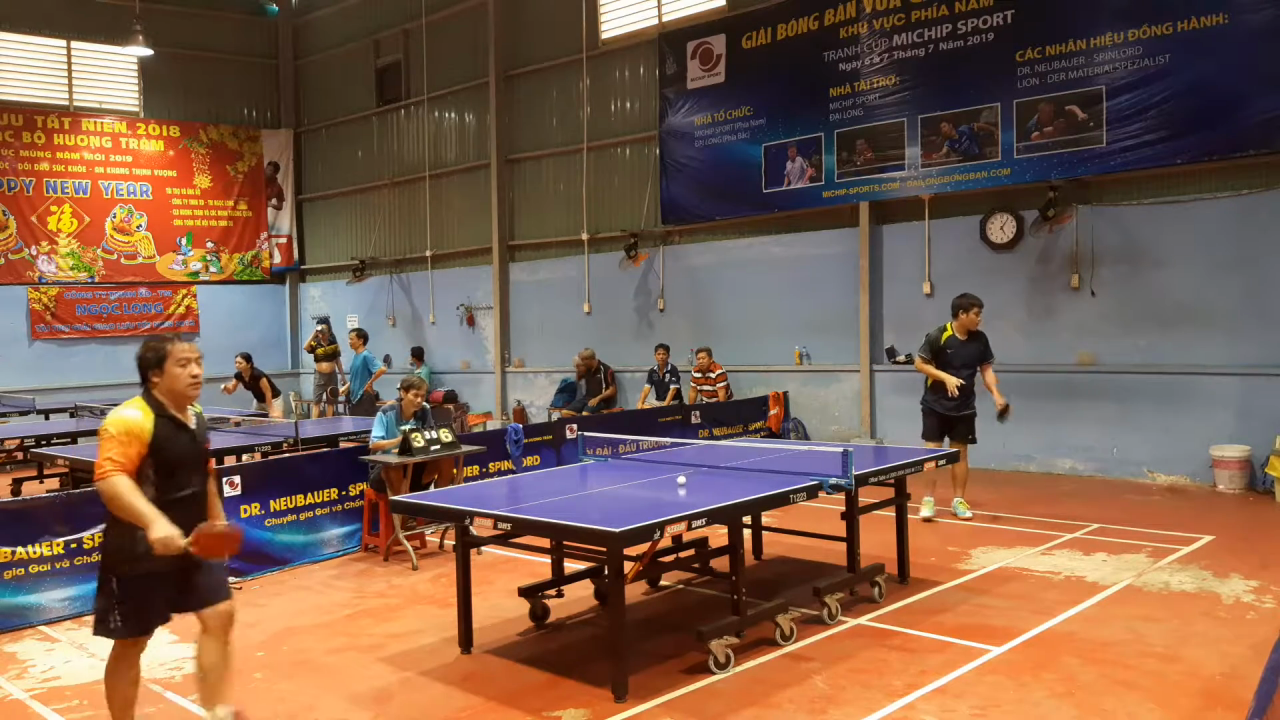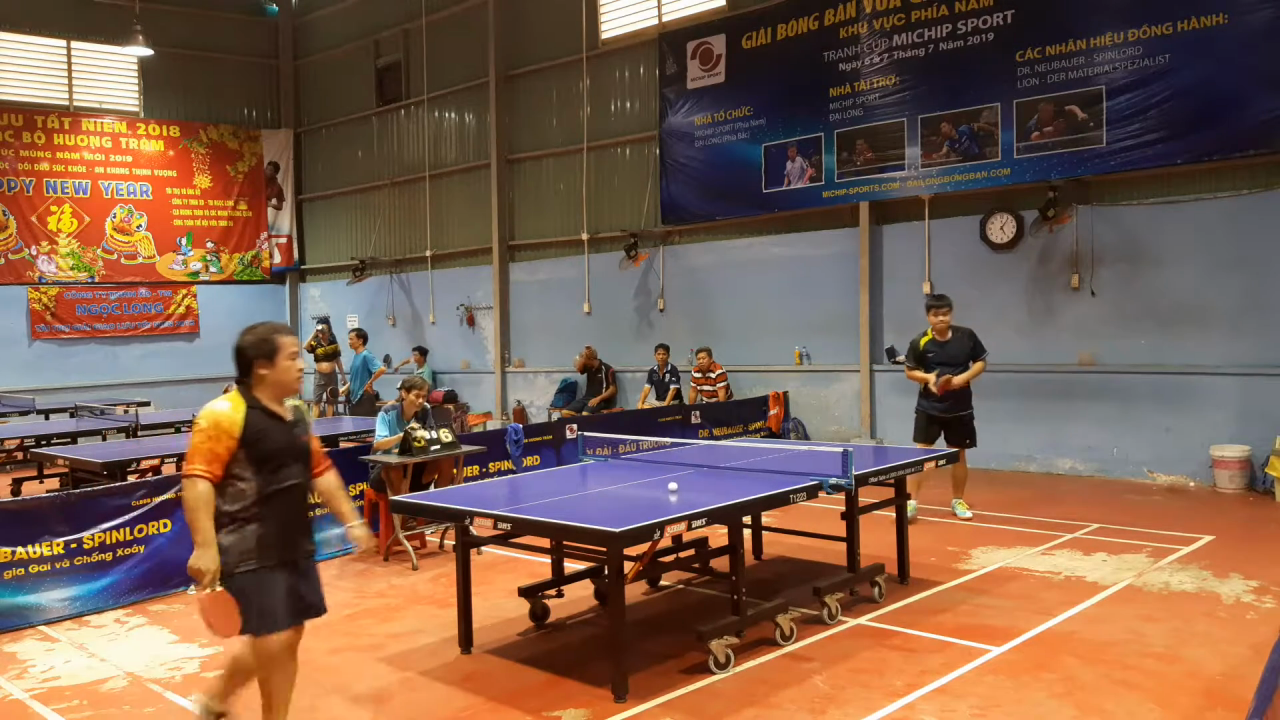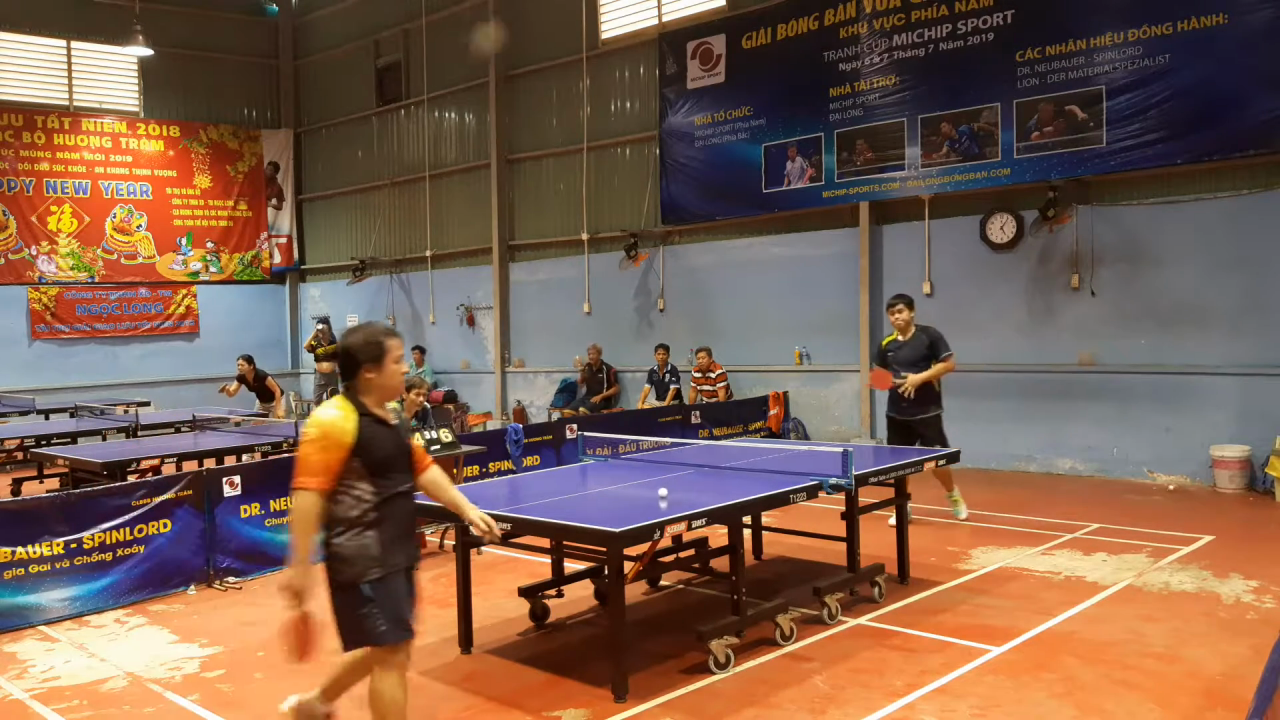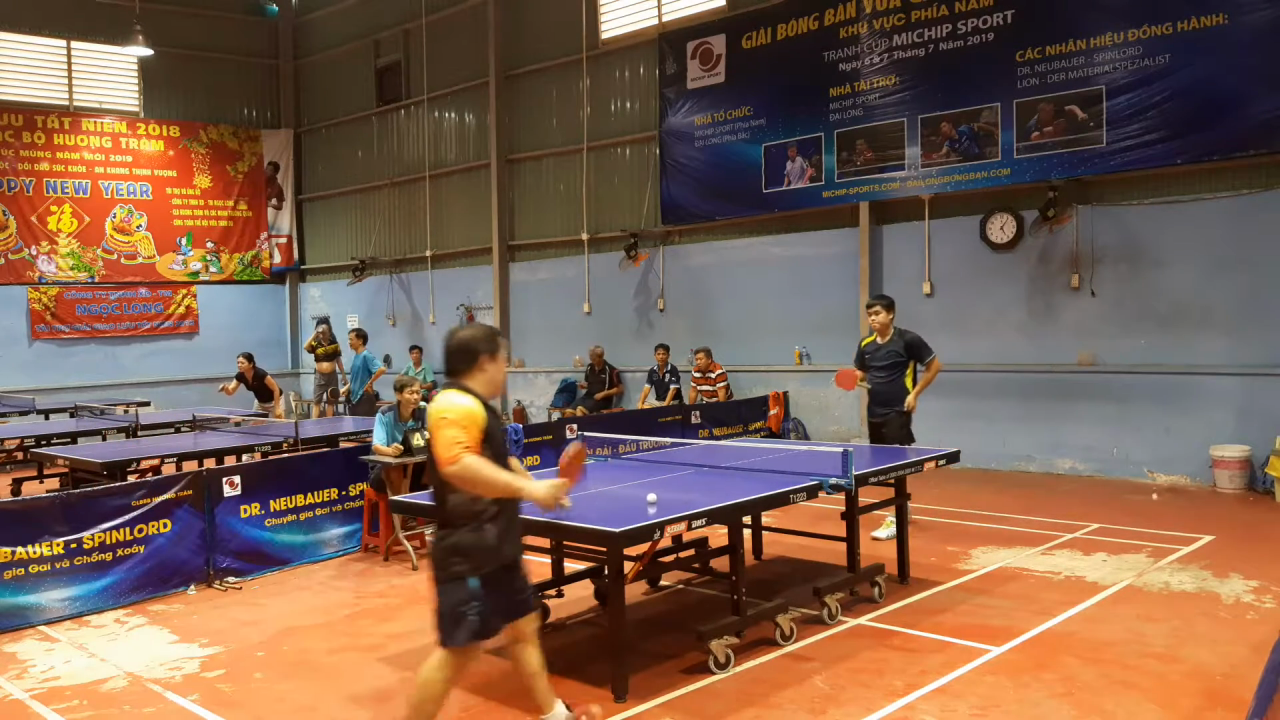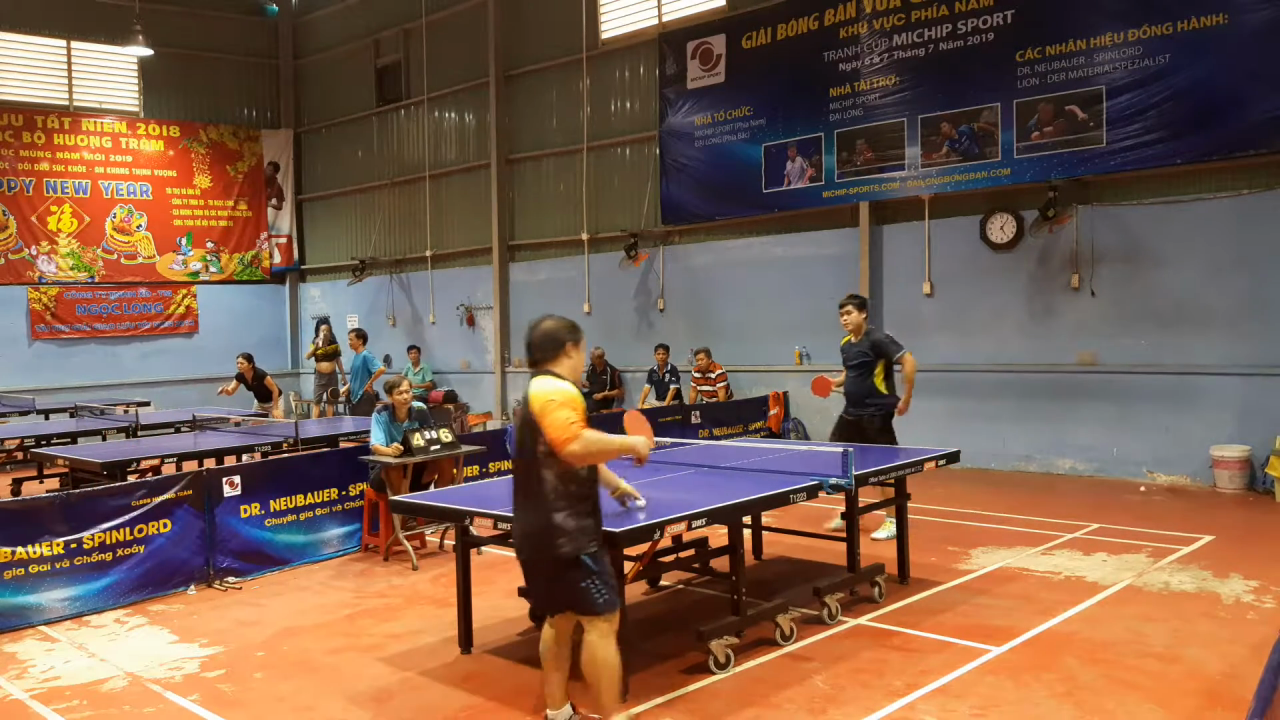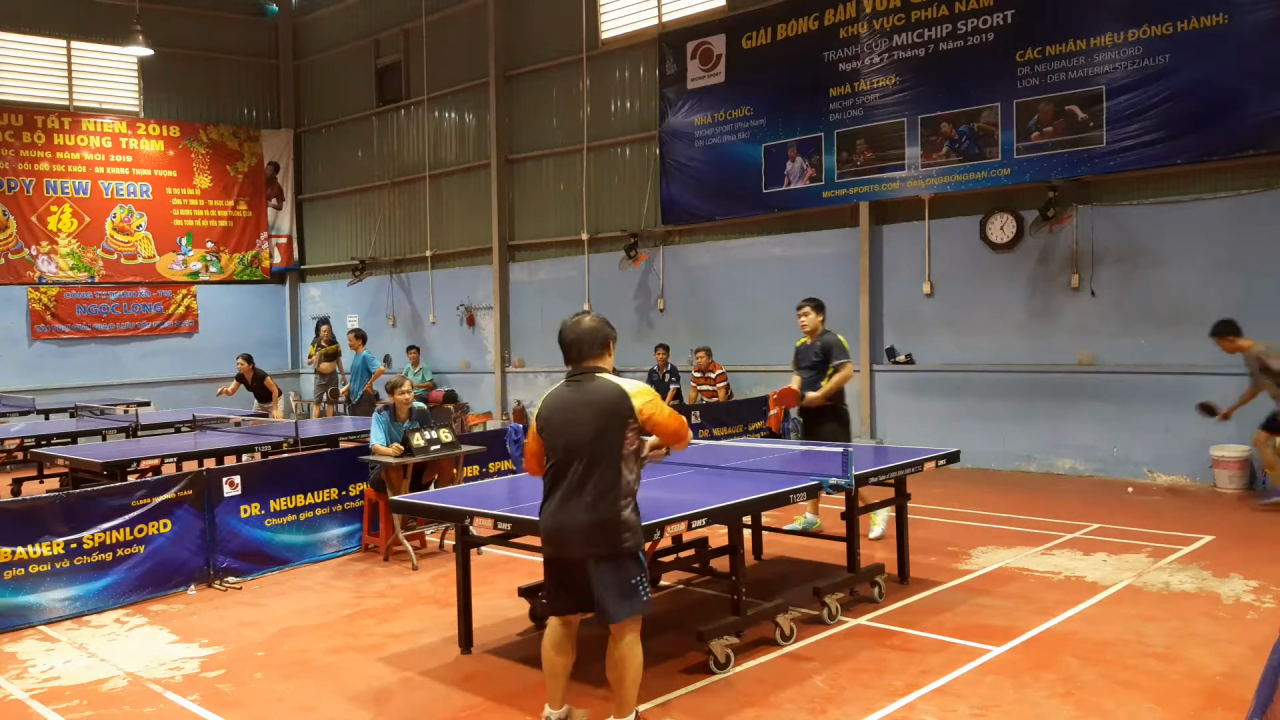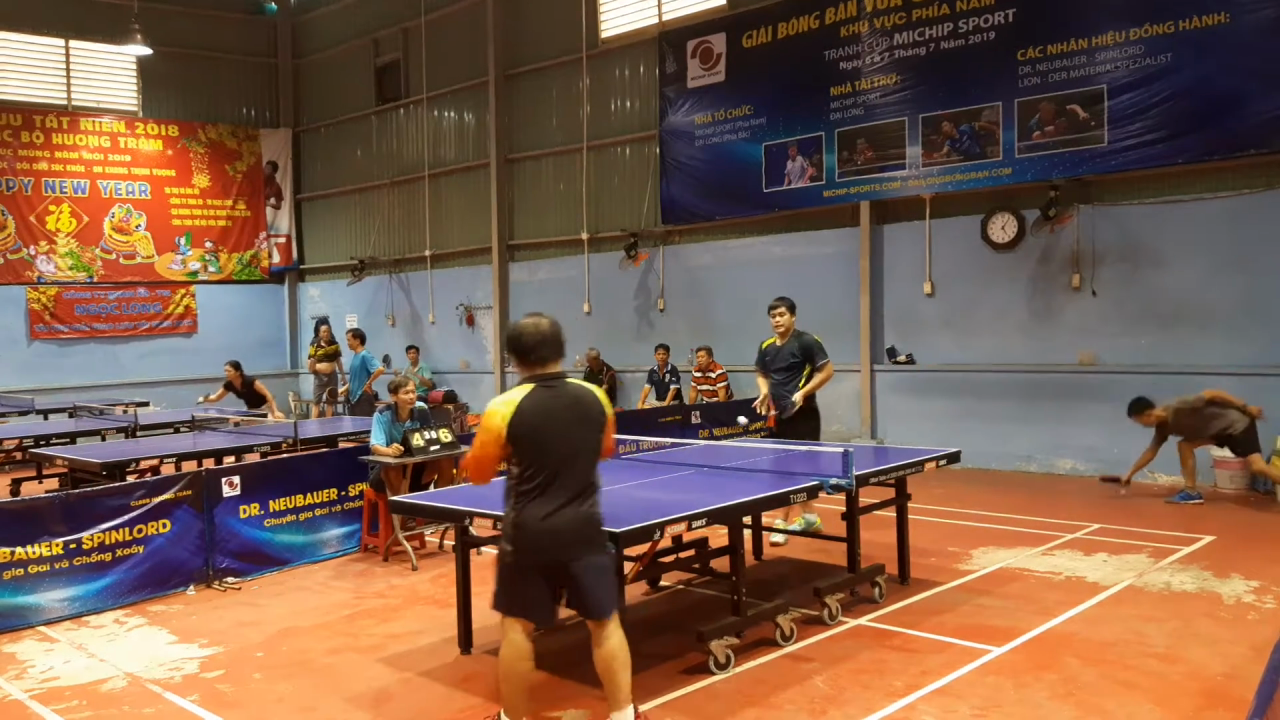
dt=0.4s
person 1, frame 1
left shoulder: (195, 417)
right shoulder: (129, 420)
right elbow: (110, 480)
left wrist: (216, 520)
right wrist: (154, 522)
left hip: (185, 547)
right hip: (138, 554)
left knee: (219, 617)
right knee: (132, 644)
person 1, frame 2
left shoulder: (297, 413)
right shoulder: (225, 414)
left elbow: (320, 471)
right elbow: (197, 480)
left wrist: (351, 519)
right wrist: (205, 546)
left hip: (295, 547)
right hip: (250, 551)
left knee: (287, 641)
right knee: (272, 642)
person 1, frame 3
left shoulder: (388, 416)
right shoulder: (332, 421)
left elbow: (422, 468)
right elbow: (306, 494)
left wrist: (467, 509)
right wrist: (301, 564)
left hip: (396, 555)
right hip: (363, 562)
left knee: (384, 648)
right knee: (393, 655)
person 1, frame 4
left shoulder: (477, 407)
right shoulder: (456, 407)
right elbow: (458, 467)
left wrist: (539, 489)
right wrist: (528, 488)
left hip: (496, 549)
right hip: (469, 555)
left knee: (524, 629)
right knee: (459, 652)
person 1, frame 5
left shoulder: (540, 393)
right shoulder: (555, 391)
right elbow: (575, 447)
left wrist: (614, 483)
right wrist: (631, 444)
left hip: (535, 531)
right hip: (563, 532)
left knee: (560, 620)
right knee: (602, 622)
person 1, frame 6
left shoulder: (549, 402)
right shoulder: (631, 393)
left elbow: (535, 464)
right elbow: (681, 436)
right wrist: (649, 444)
left hip: (558, 529)
right hip: (610, 531)
left knee: (561, 618)
right knee: (624, 628)
person 1, frame 7
left shoulder: (503, 409)
right shoulder: (593, 399)
left elbow: (475, 472)
left wrist: (494, 451)
left hip: (527, 535)
right hip: (583, 531)
left knee: (518, 627)
right knee: (605, 624)
person 2, frame 1
left shoulder: (980, 339)
right shoulder: (938, 337)
left elbow: (987, 367)
right elbow: (920, 364)
left wrist: (995, 393)
right wrist: (946, 377)
left hip: (964, 406)
right hip: (936, 404)
left knee: (960, 452)
right knee: (933, 450)
left ankle: (958, 500)
right ankle: (929, 500)
person 2, frame 2
left shoulder: (967, 336)
right shoulder: (920, 343)
left elbow: (981, 362)
right elbow: (910, 371)
left wrist: (964, 377)
right wrist: (927, 378)
left hip: (960, 408)
right hip: (928, 408)
left knee: (958, 455)
left ankle: (958, 501)
right ankle: (910, 503)
person 2, frame 3
left shoulder: (929, 336)
right shoulder: (886, 345)
left elbow: (948, 364)
left wrist: (919, 378)
left hip: (927, 410)
right hip: (897, 412)
left ankle: (953, 494)
person 2, frame 4
left shoulder: (908, 339)
right shoulder: (865, 344)
left elbow: (934, 365)
right elbow: (861, 372)
left wrist: (915, 393)
left hip: (898, 412)
right hip: (875, 413)
left ankle: (896, 519)
person 2, frame 5
left shoulder: (878, 339)
right shoulder: (846, 344)
left elbow: (908, 361)
left wrist: (905, 397)
right wrist: (836, 382)
left hip: (876, 414)
right hip: (851, 413)
left ankle: (892, 520)
person 2, frame 6
left shoulder: (831, 340)
right shoulder: (801, 346)
left elbow: (847, 372)
left wrist: (820, 394)
right wrist: (794, 389)
left hip: (832, 413)
right hip: (811, 414)
left ankle: (878, 511)
right ankle: (811, 517)
person 2, frame 7
left shoulder: (806, 341)
right shoulder: (766, 347)
left elbow: (827, 371)
right elbow: (762, 375)
left wrist: (803, 393)
right wrist: (764, 393)
left hip: (803, 414)
right hip: (781, 415)
left ankle: (783, 523)
right ankle: (810, 517)
